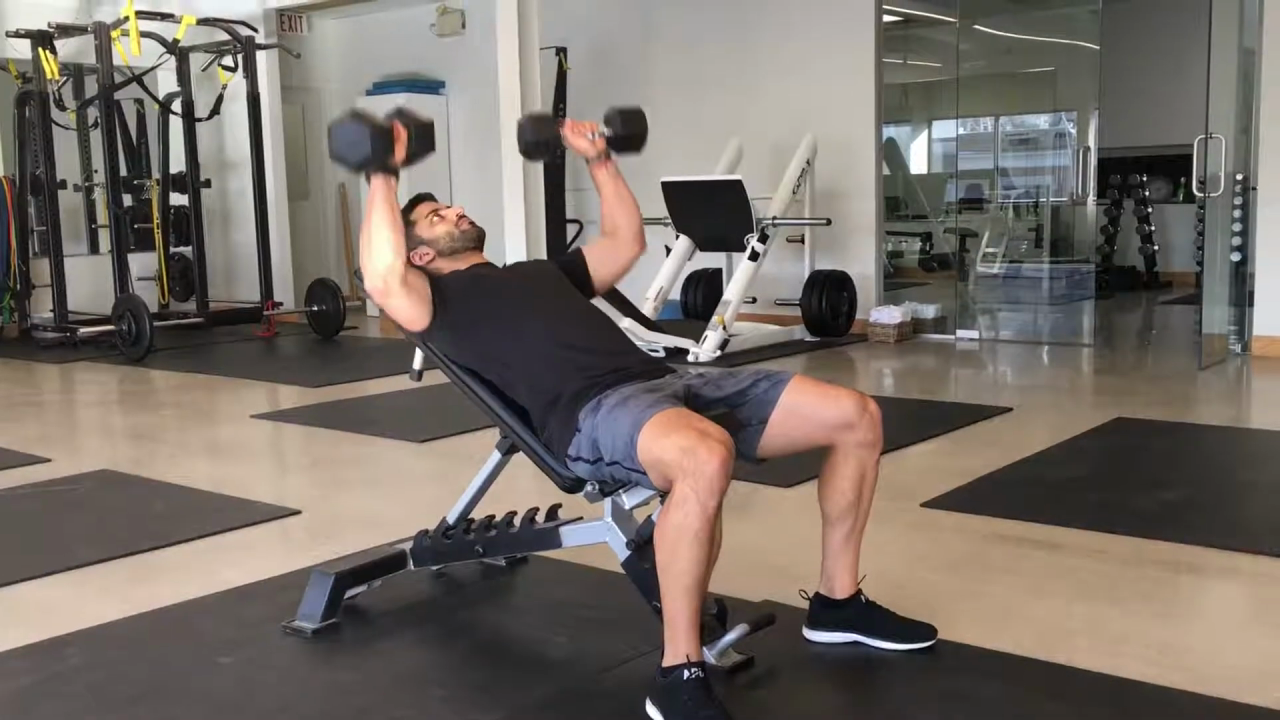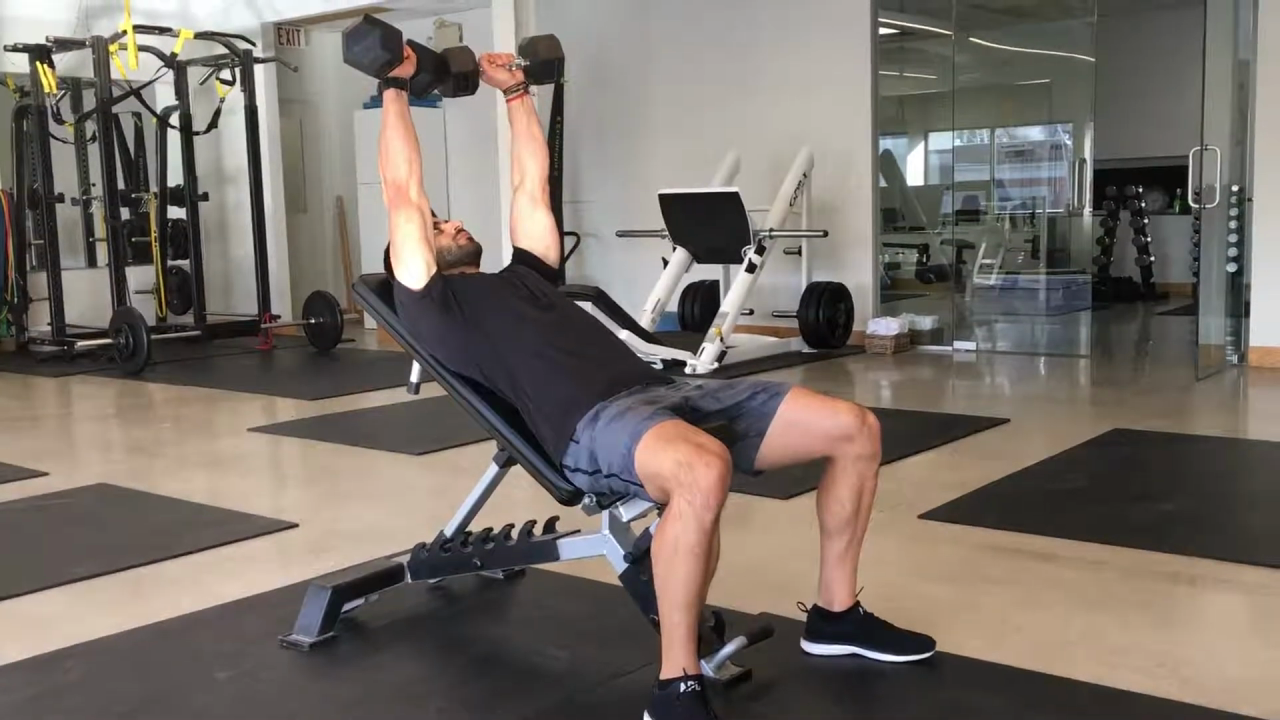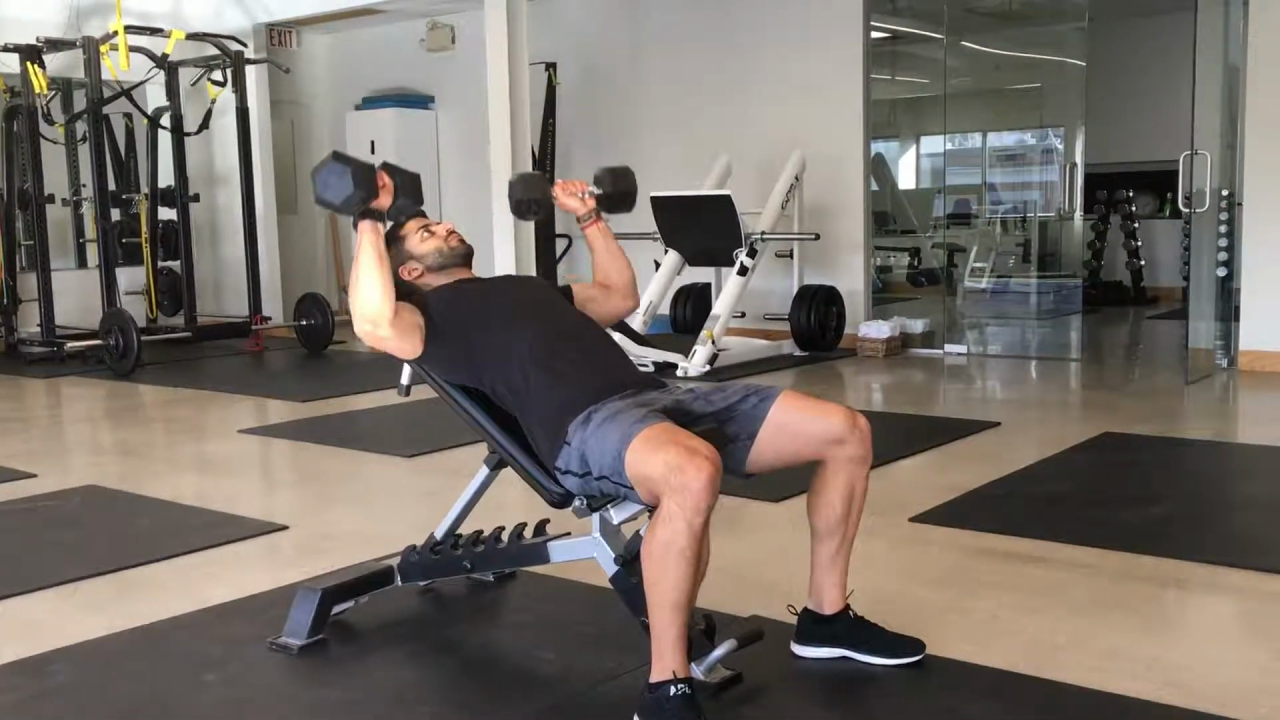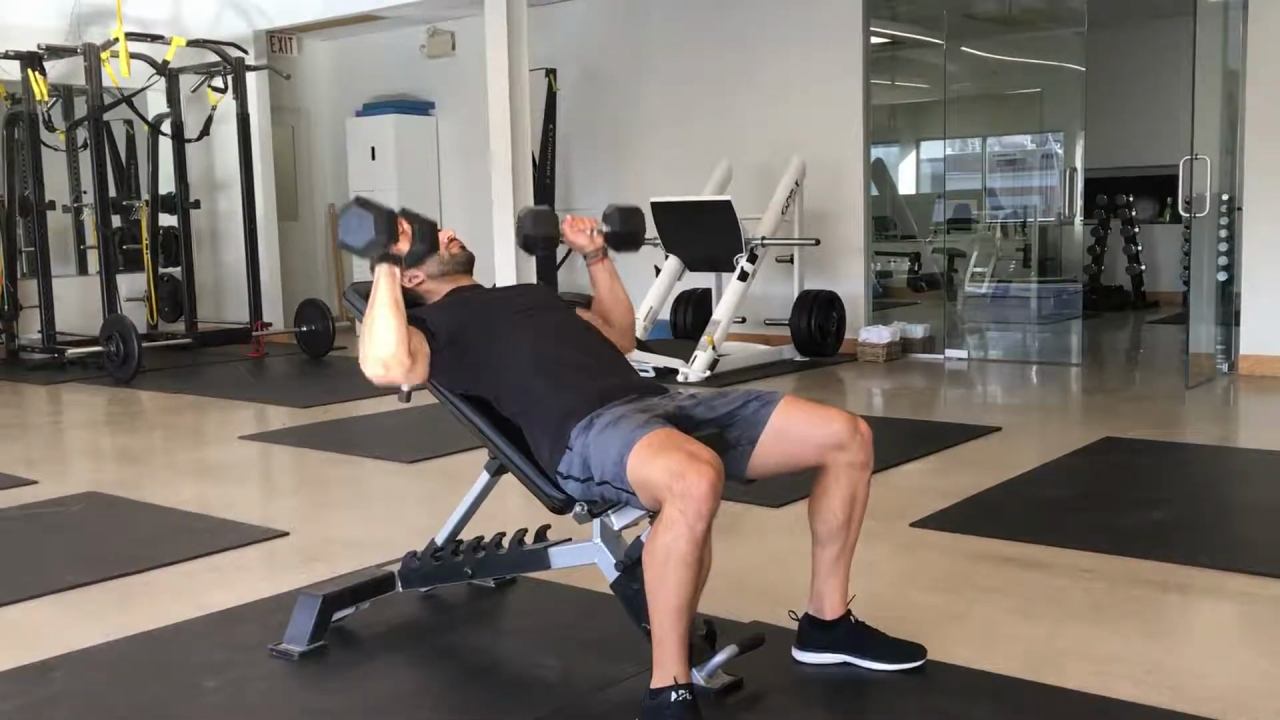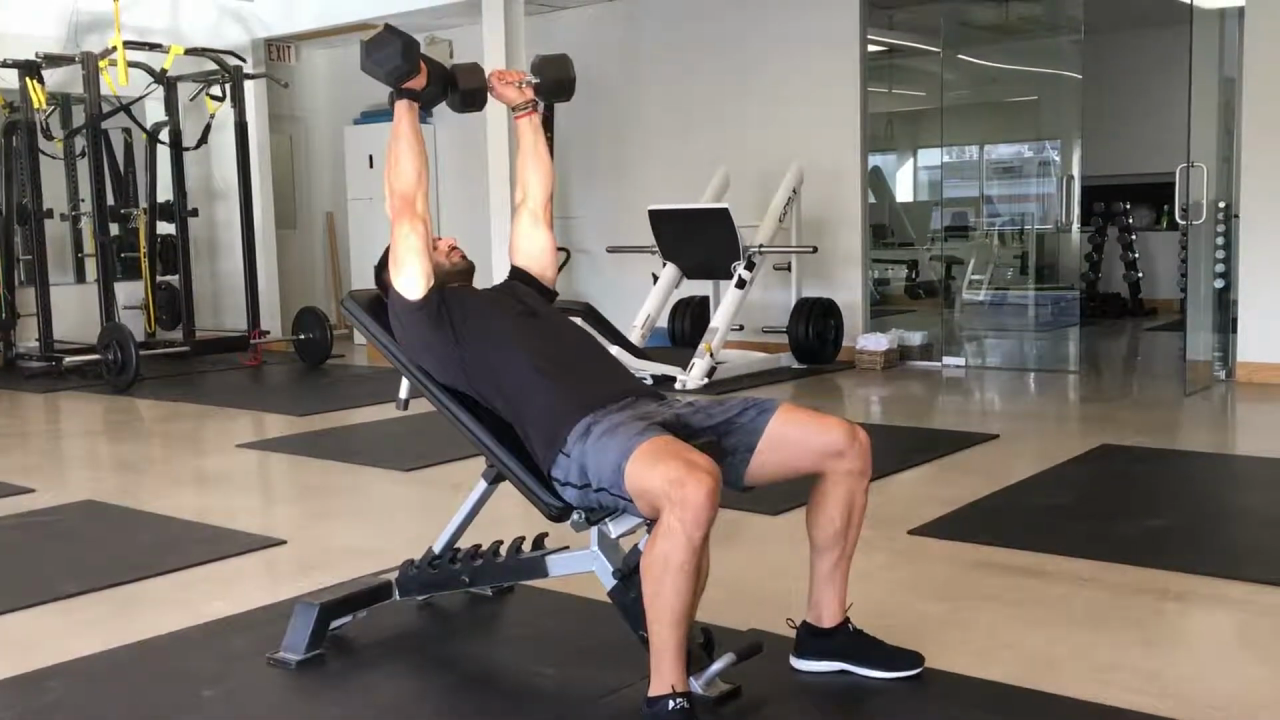
dt=1s
person 1, frame 1
left shoulder: (533, 271)
right shoulder: (439, 302)
left elbow: (626, 242)
right elbow: (384, 282)
left wrist: (598, 160)
right wrist: (384, 175)
left hip: (662, 377)
right hip: (591, 413)
left knee: (855, 416)
right knee: (706, 455)
left ankle: (837, 601)
person 1, frame 2
left shoulder: (523, 275)
right shoulder: (434, 304)
left elbow: (531, 183)
right elbow: (402, 195)
left wrist: (515, 92)
right wrist: (396, 88)
left hip: (661, 391)
right hip: (591, 424)
left knee: (855, 429)
right knee: (703, 472)
left ankle: (836, 613)
person 1, frame 3
left shoulder: (524, 284)
right shoulder: (431, 311)
left elbow: (621, 296)
right elbow: (376, 327)
left wrist: (588, 219)
right wrist: (371, 221)
left hip: (654, 393)
right hip: (584, 425)
left knee: (846, 431)
right knee: (693, 475)
left ankle: (826, 618)
person 1, frame 4
left shoulder: (525, 292)
right shoulder: (433, 322)
left elbow: (620, 334)
right elbow: (384, 367)
left wrist: (597, 256)
right wrist: (388, 259)
left hip: (651, 399)
right hip: (586, 430)
left knee: (846, 436)
right knee: (694, 480)
left ankle: (827, 624)
person 1, frame 5
left shoulder: (518, 290)
right shoulder: (429, 319)
left elbow: (533, 204)
right elbow: (405, 211)
left wrist: (523, 111)
right wrist: (406, 102)
left hip: (652, 408)
right hip: (582, 438)
left knee: (845, 444)
right knee: (692, 489)
left ankle: (825, 629)
